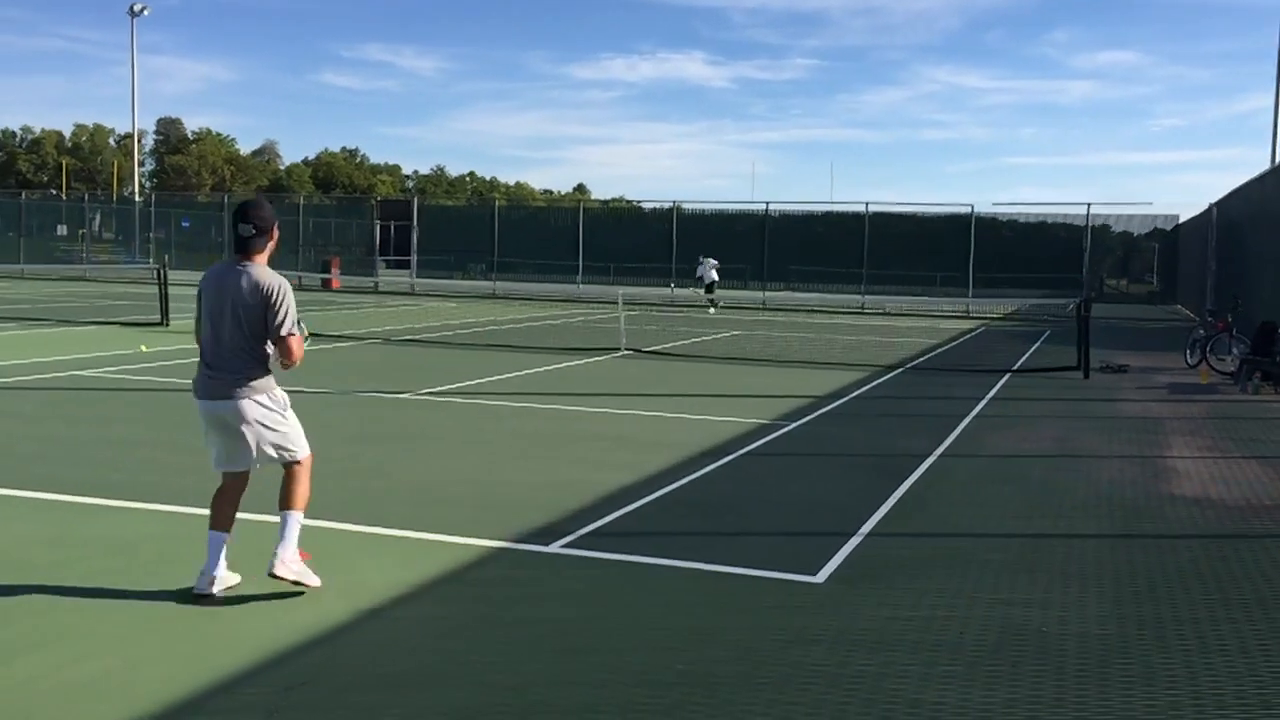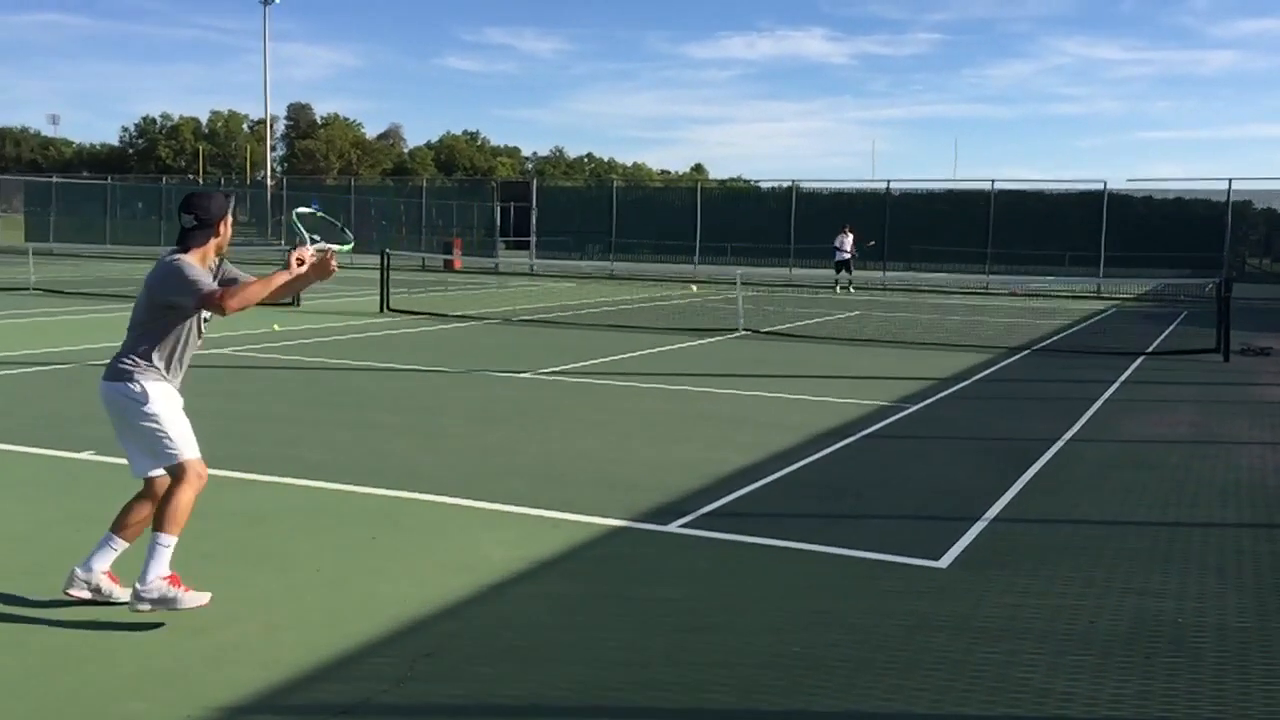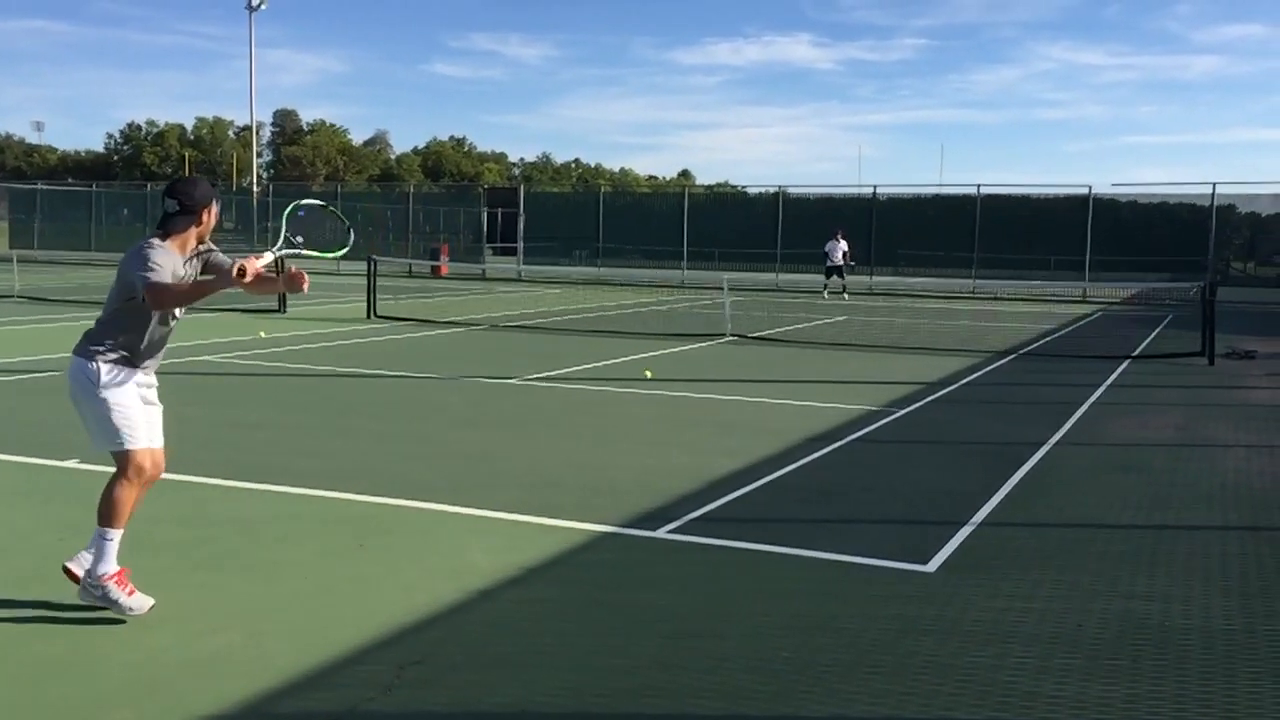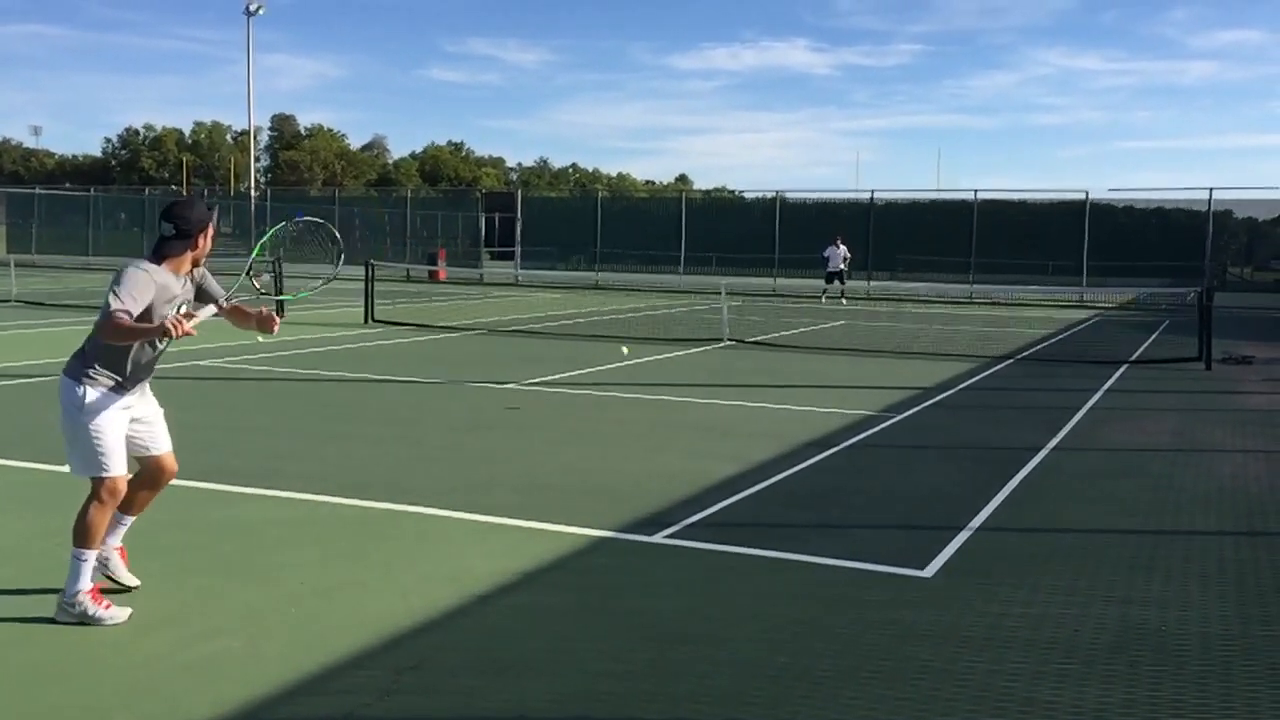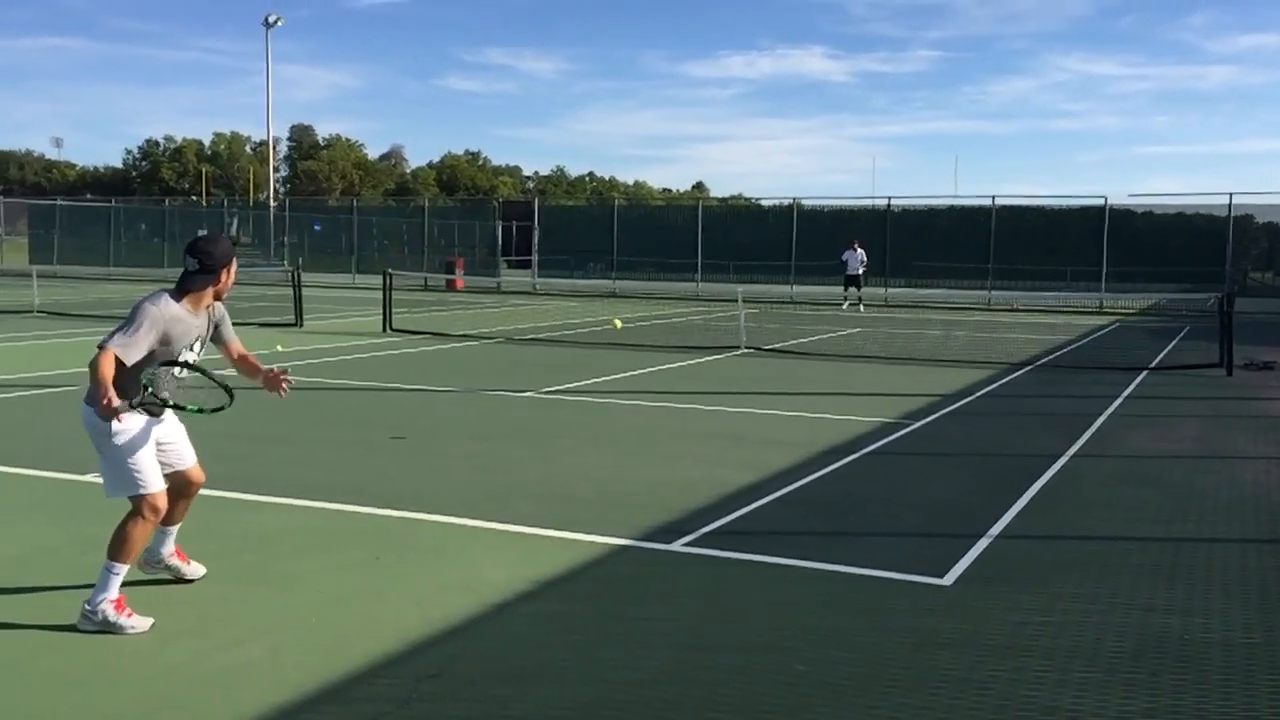
dt=1s
person 1, frame 1
left shoulder: (210, 279)
right shoulder: (273, 285)
right elbow: (292, 354)
right wrist: (284, 357)
left hip: (207, 395)
right hip: (250, 394)
left knee: (233, 480)
right knee: (299, 463)
left ankle: (213, 572)
right ankle: (286, 554)
person 1, frame 2
left shoulder: (212, 267)
right shoulder: (177, 269)
left elbow: (262, 292)
right elbow: (227, 303)
left wrist: (311, 274)
right wrist: (285, 272)
left hip: (145, 388)
right hip: (137, 385)
left knee: (159, 490)
right knee: (191, 474)
left ankle: (90, 573)
right ankle: (153, 582)
person 1, frame 3
left shoulder: (199, 252)
right shoulder: (150, 255)
left elbow: (246, 280)
right elbow: (161, 298)
left wrist: (283, 283)
right wrist: (223, 282)
left hip: (136, 373)
right hip: (102, 370)
left knee: (151, 468)
right knee: (135, 466)
left ankle: (90, 560)
right ankle: (102, 575)
person 1, frame 4
left shoulder: (194, 275)
right shoulder: (140, 276)
left elbow: (230, 310)
right elbow: (108, 328)
left wrist: (257, 319)
right wrist: (156, 329)
left hip: (133, 389)
right hip: (93, 389)
left knee: (162, 469)
right knee: (109, 488)
left ankle: (108, 547)
right ankle: (76, 596)
person 1, frame 5
left shoulder: (212, 310)
right shoulder: (157, 312)
left elbow: (236, 355)
right elbow: (103, 357)
left wrist: (264, 376)
right wrist: (105, 395)
left hip: (153, 412)
right hip: (117, 415)
left knee: (190, 480)
right knee: (152, 504)
left ankle: (161, 553)
right ankle: (100, 605)
